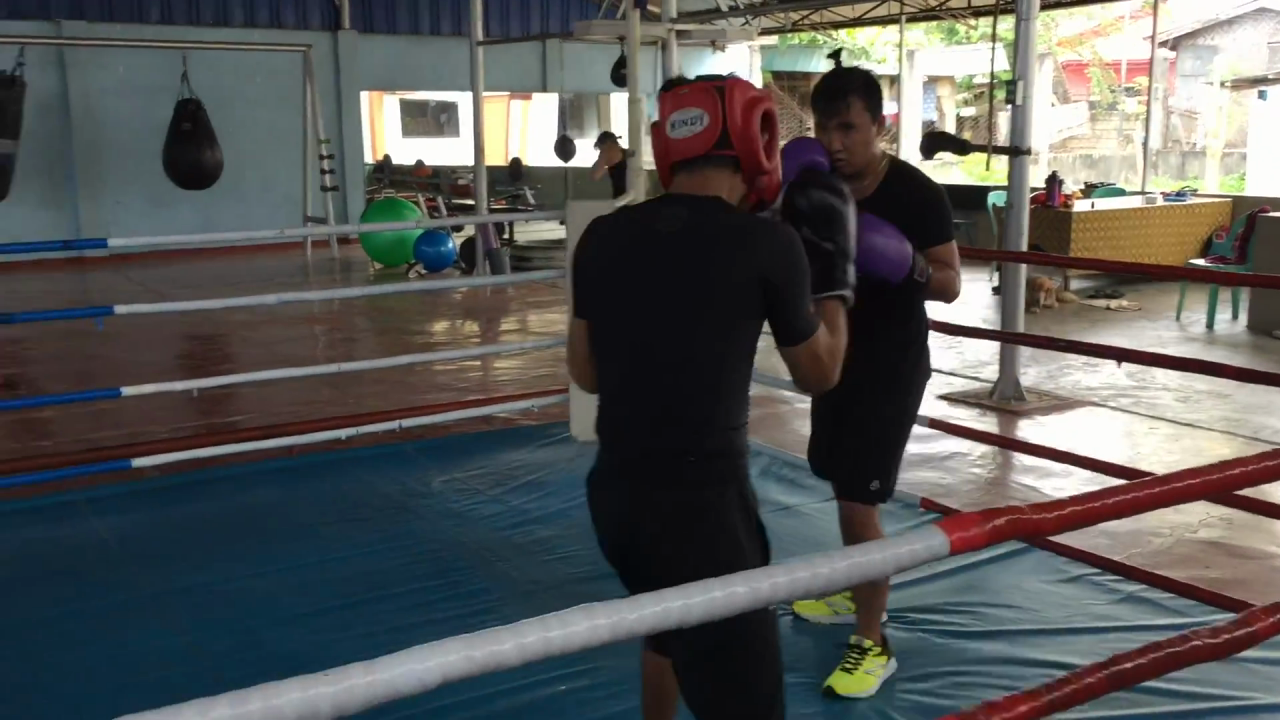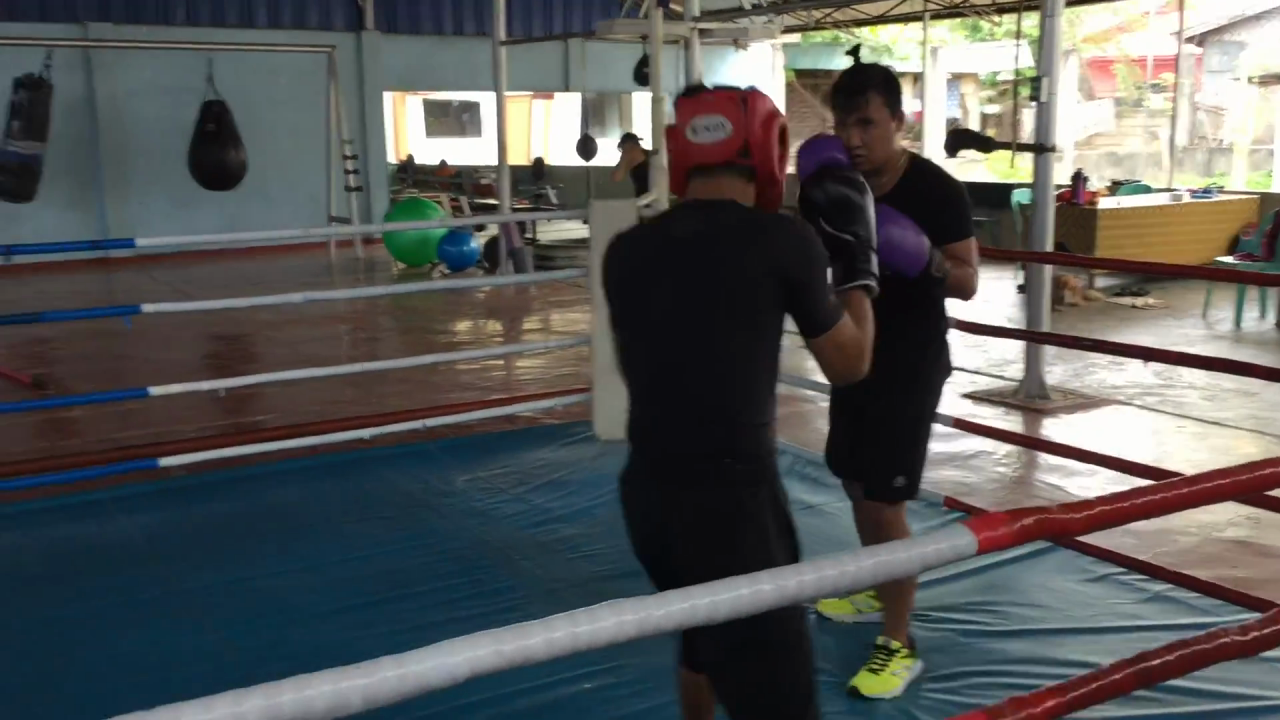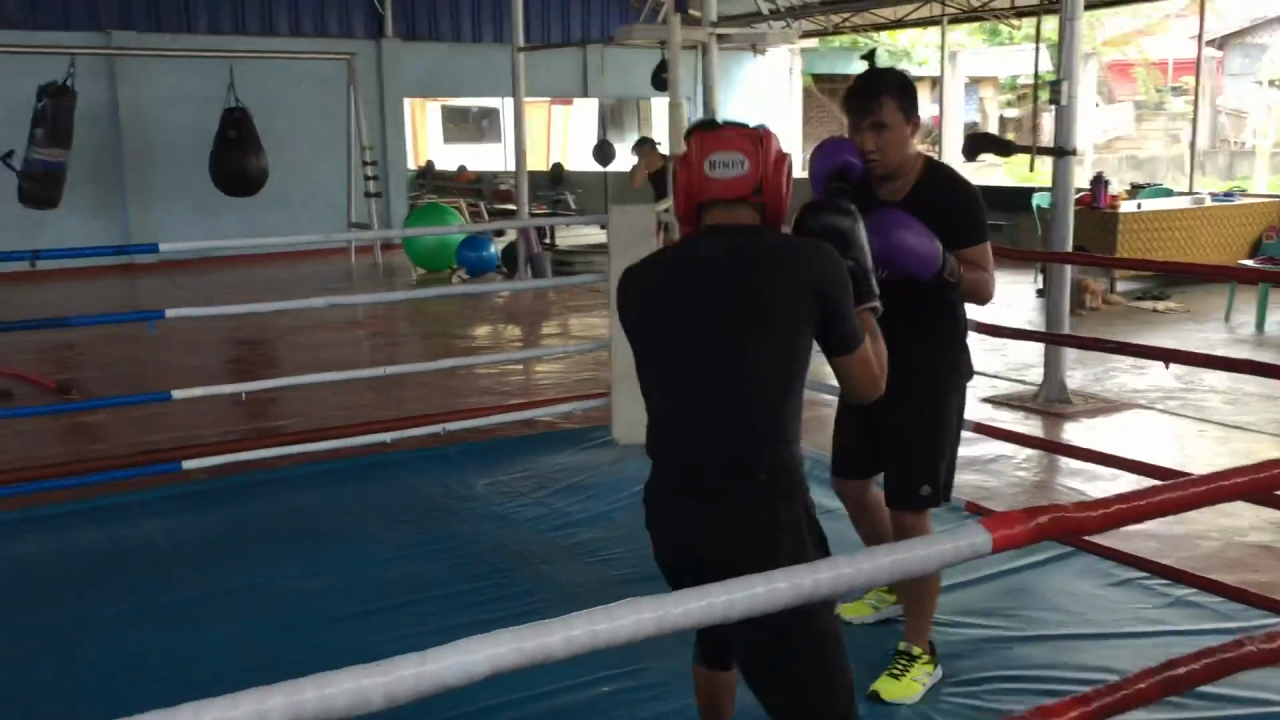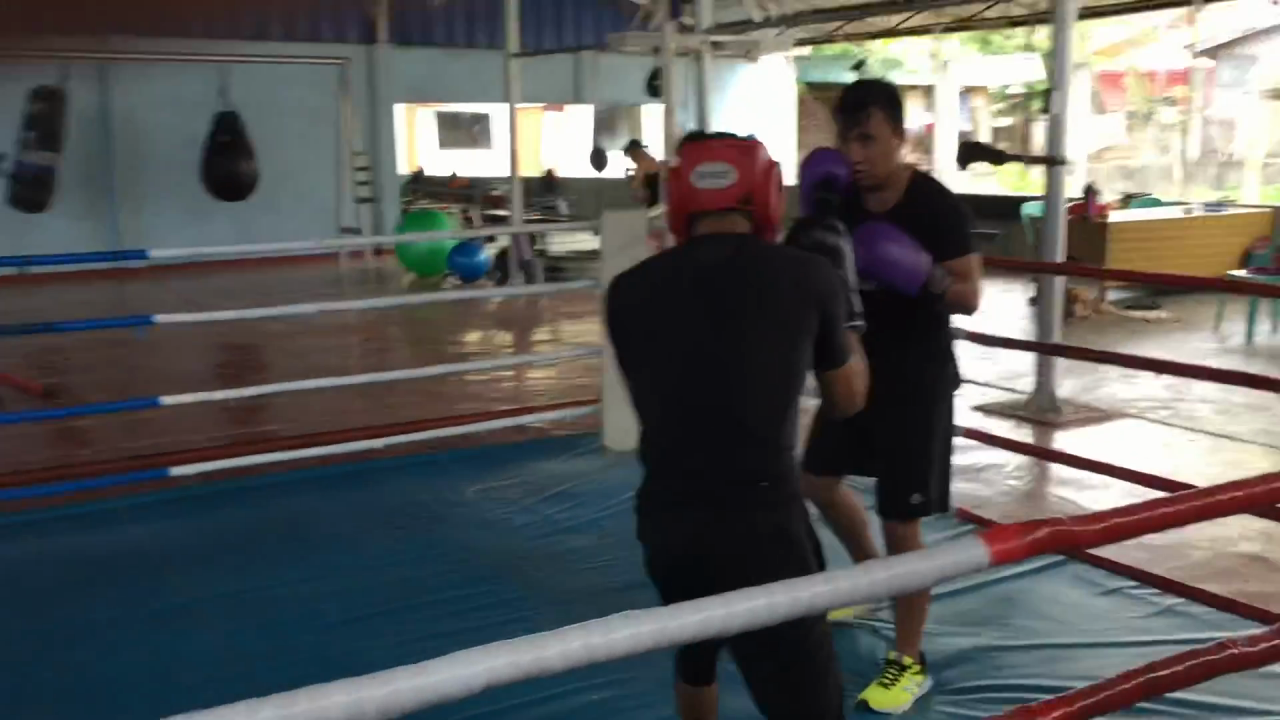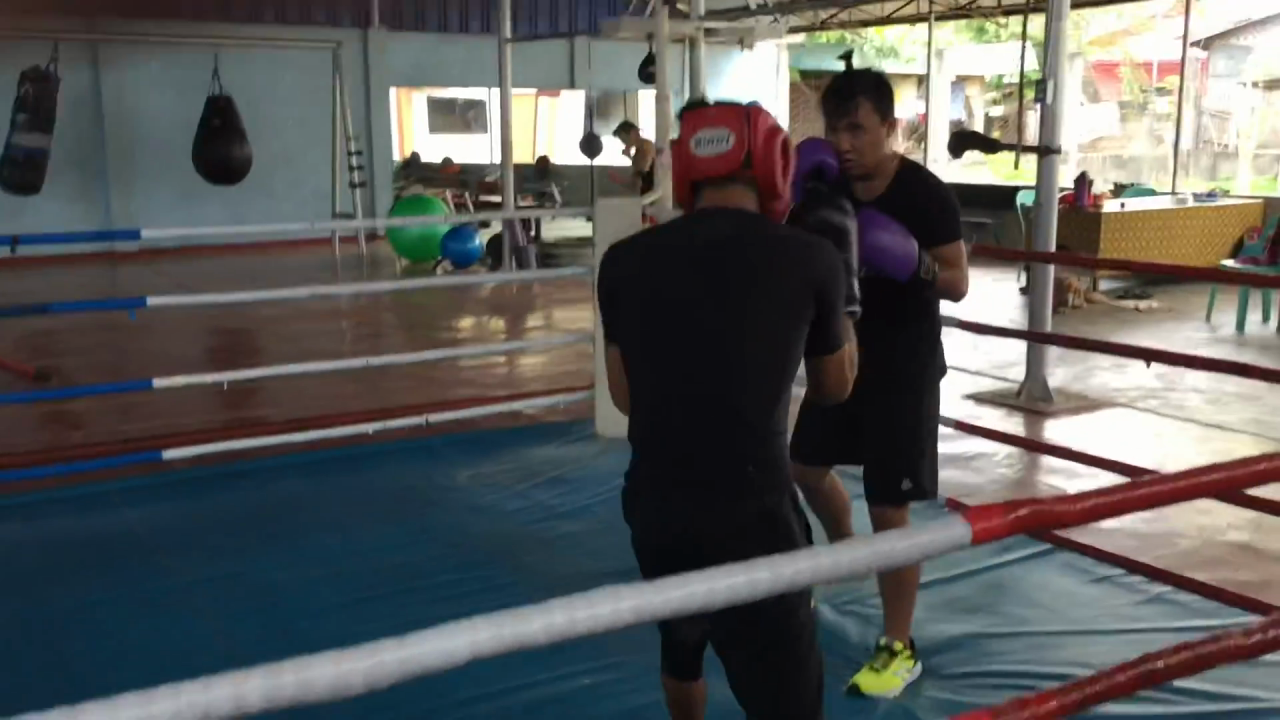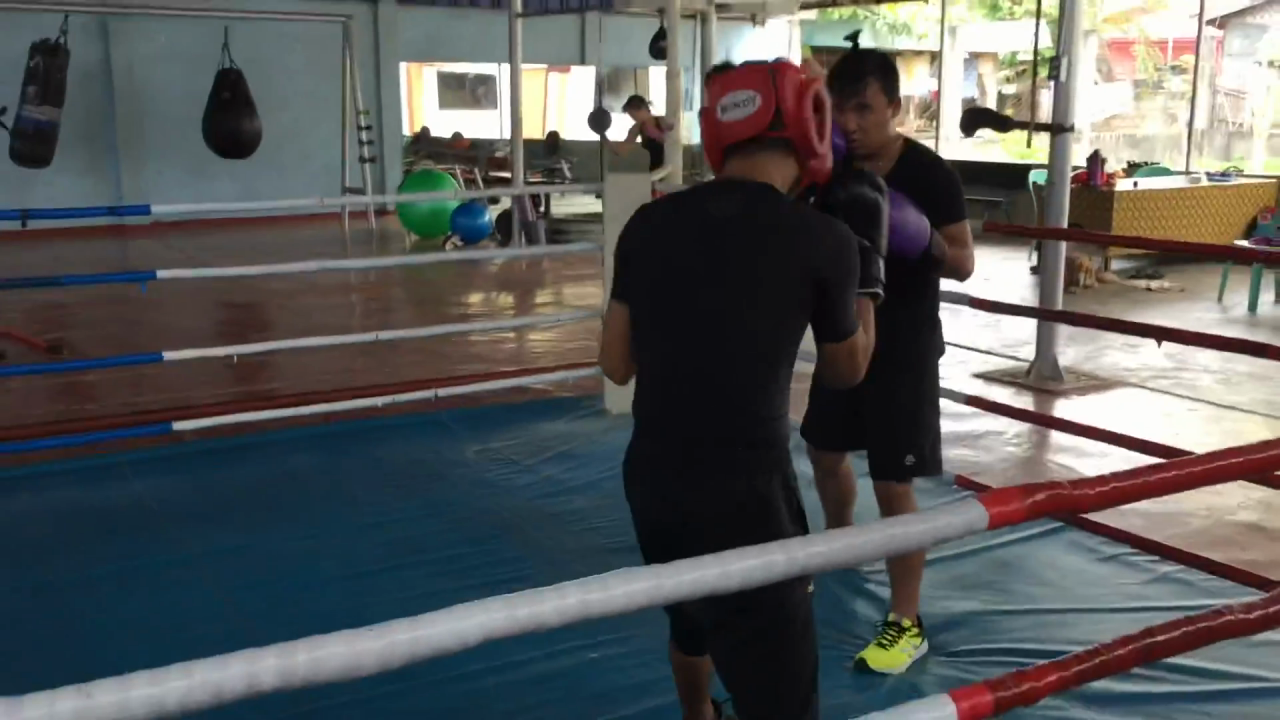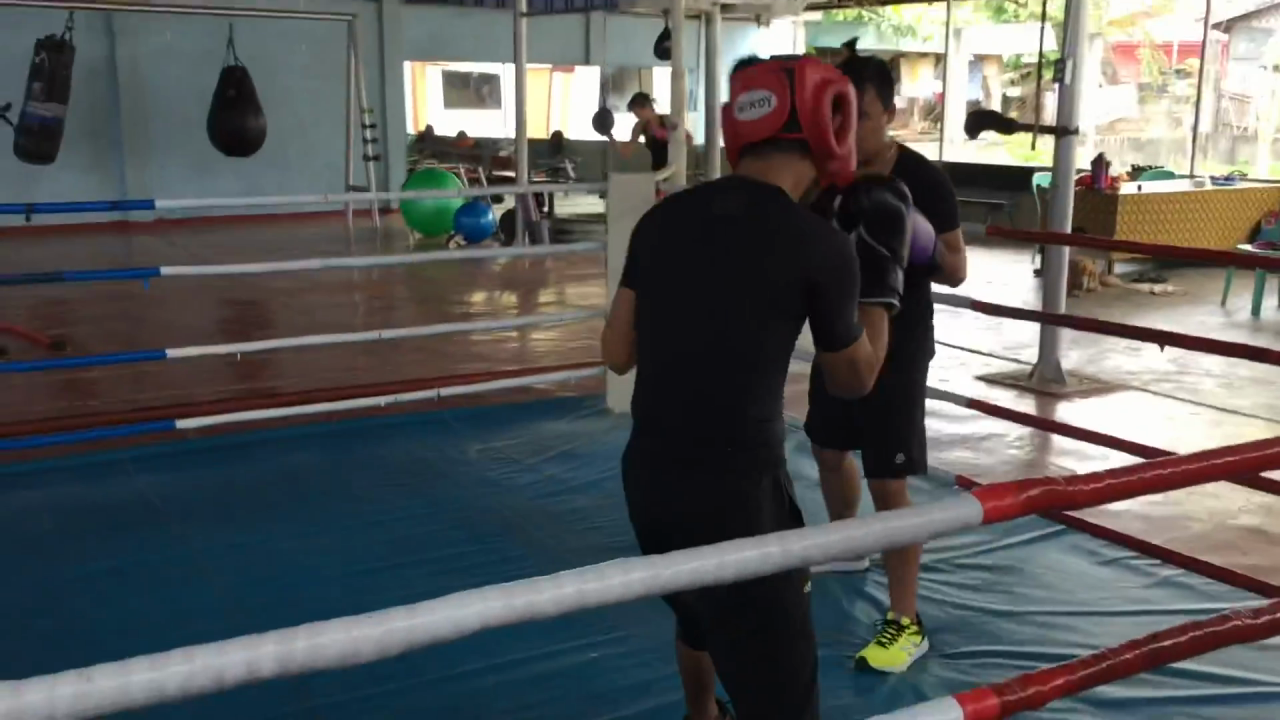
dt=0.1s
person 1, frame 1
left shoulder: (916, 194)
left elbow: (950, 282)
left wrist: (908, 266)
left hip: (891, 366)
left knee: (860, 505)
right knee: (843, 490)
left ankle: (872, 644)
right ankle: (858, 593)
person 1, frame 2
left shoulder: (936, 191)
left elbow: (968, 281)
left wrist: (924, 260)
left hip: (909, 365)
left knee: (885, 506)
right knee: (858, 486)
left ankle: (899, 647)
right ankle: (878, 593)
person 1, frame 3
left shoulder: (951, 195)
right shoulder: (853, 187)
left elbow: (983, 286)
left wrist: (938, 264)
left hip: (930, 371)
left knee: (909, 512)
right knee: (849, 482)
left ankle: (920, 652)
right ankle: (894, 588)
person 1, frame 4
left shoulder: (937, 205)
right shoulder: (841, 197)
left elbow: (969, 297)
left wrist: (926, 277)
left hip: (918, 379)
right hip: (856, 366)
left knee: (900, 524)
right knee: (818, 480)
left ankle: (908, 662)
person 1, frame 5
left shoulder: (925, 194)
right shoulder: (831, 186)
left elbow: (958, 283)
left wrist: (915, 263)
left hip: (904, 367)
left knee: (888, 510)
right knee: (807, 468)
left ankle: (899, 648)
person 1, frame 6
left shoulder: (929, 174)
right shoulder: (832, 167)
left elbow: (963, 264)
left wrist: (925, 243)
left hip: (905, 343)
left knee: (893, 486)
right knee: (825, 453)
left ankle: (906, 624)
person 1, frame 7
left shoulder: (923, 181)
left elbow: (956, 270)
left wrist: (928, 249)
left hip: (897, 344)
left knee: (888, 483)
right knee: (830, 453)
left ankle: (905, 622)
person 2, frame 1
left shoulder: (602, 238)
right shoulder: (769, 245)
right elbow: (820, 373)
right wrist: (835, 258)
left hip: (615, 491)
right hip: (703, 500)
left knee: (672, 620)
person 2, frame 2
left shoulder: (625, 251)
right shoulder: (784, 242)
right elbow: (849, 364)
right wrist: (858, 252)
left hip: (646, 496)
right hip: (734, 503)
left knee: (706, 631)
person 2, frame 3
left shoulder: (639, 282)
right shoulder: (812, 264)
right elbow: (868, 384)
right wrist: (858, 274)
left hip: (673, 511)
right hip: (765, 514)
left knee: (723, 625)
person 2, frame 4
left shoulder: (630, 289)
right shoulder: (808, 275)
right elbow: (847, 401)
left hip: (665, 520)
right hip: (762, 528)
left knee: (699, 643)
person 2, frame 5
left shoulder: (624, 260)
right shoulder: (808, 256)
left elbow: (626, 397)
right elbow: (834, 386)
left hip: (653, 503)
right hip: (749, 512)
left knee: (684, 632)
person 2, frame 6
left shoulder: (649, 224)
right shoulder: (819, 239)
left elbow: (615, 364)
right elbow: (848, 369)
right wrist: (866, 256)
left hip: (651, 477)
right hip: (743, 491)
left knee: (696, 613)
person 2, frame 7
left shoulder: (662, 219)
right shoulder: (819, 246)
left elbow: (617, 354)
right elbow: (853, 379)
right wrist: (885, 266)
left hip: (648, 474)
right hip: (736, 489)
left knee: (699, 606)
